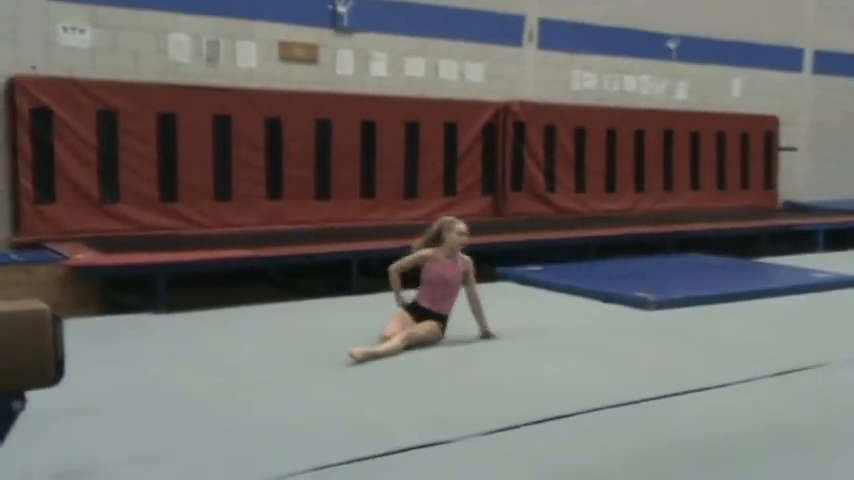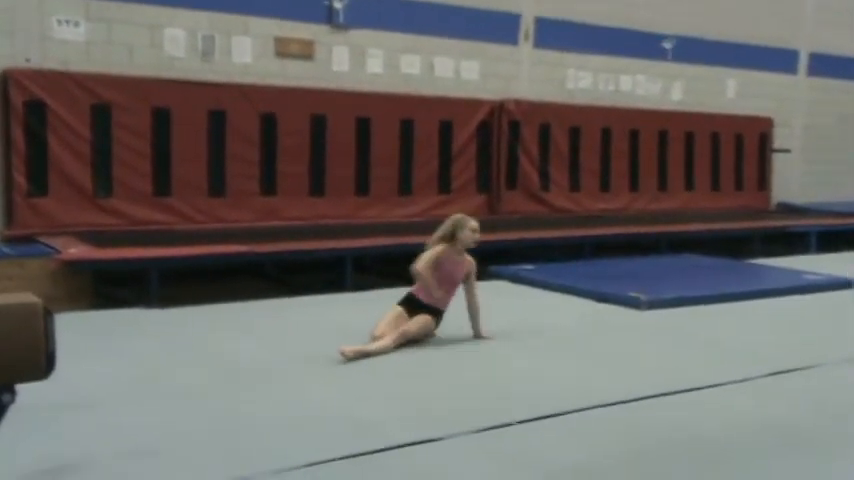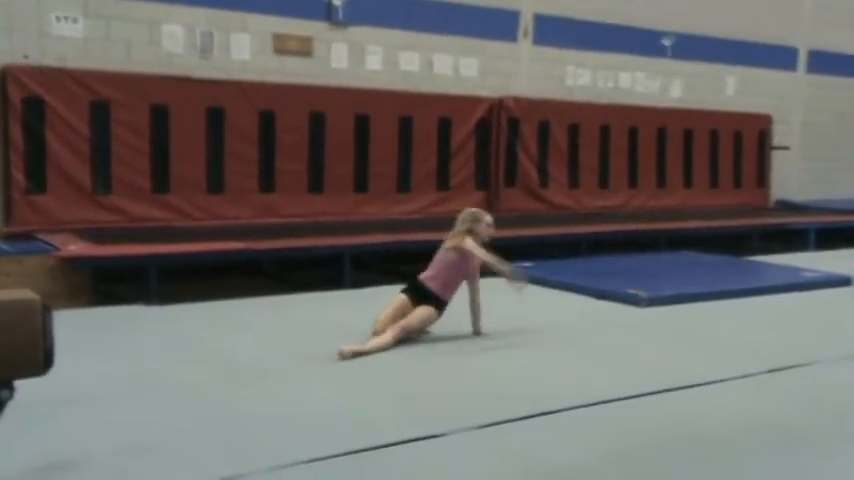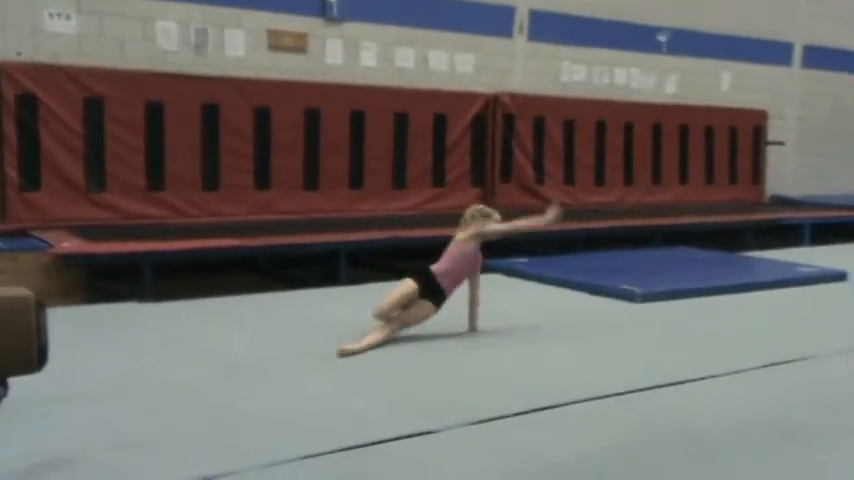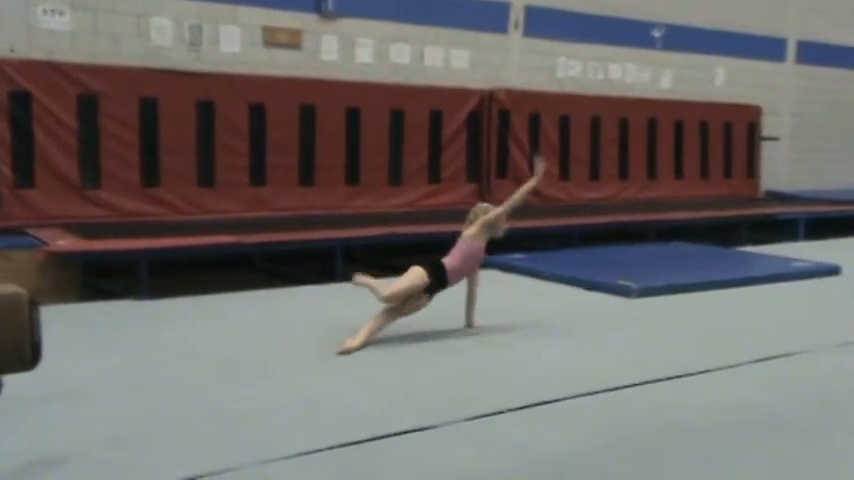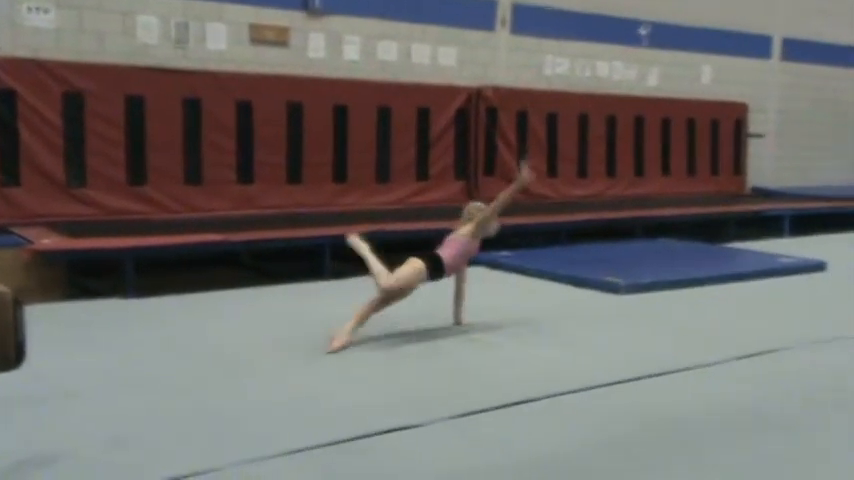
dt=0.1s
person 1, frame 1
left shoulder: (465, 263)
right shoulder: (429, 255)
left elbow: (473, 297)
right elbow: (393, 269)
left wrist: (484, 327)
right wrist: (400, 299)
left hip: (437, 320)
right hip: (415, 310)
left knee: (406, 336)
right knee: (387, 335)
person 1, frame 2
left shoulder: (469, 264)
right shoulder: (440, 250)
left elbow: (472, 298)
right elbow: (418, 268)
left wrist: (477, 330)
right wrist: (436, 294)
left hip: (432, 314)
right hip: (412, 302)
left knee: (399, 335)
right knee: (381, 334)
person 1, frame 3
left shoulder: (475, 259)
right shoulder: (461, 241)
left elbow: (475, 294)
right elbow: (481, 254)
left wrist: (477, 327)
right wrist: (508, 271)
left hip: (435, 303)
right hip: (417, 290)
left knee: (399, 330)
right knee: (379, 329)
person 1, frame 4
left shoulder: (477, 255)
right shoulder: (471, 232)
left elbow: (474, 291)
right elbow: (508, 227)
left wrist: (472, 324)
right wrist: (543, 220)
left hip: (437, 295)
right hip: (424, 280)
left knee: (395, 325)
right knee: (381, 313)
person 1, frame 5
left shoulder: (478, 252)
right shoulder: (479, 228)
left elbow: (472, 286)
right elbow: (508, 205)
left wrist: (470, 321)
right wrist: (535, 179)
left hip: (434, 283)
right hip: (430, 271)
left knee: (393, 311)
right knee: (387, 296)
right ankle: (366, 281)
person 1, frame 6
left shoulder: (465, 247)
right shoulder: (475, 227)
left elbow: (460, 282)
right elbow: (497, 205)
left wrist: (457, 318)
right wrist: (518, 184)
left hip: (432, 266)
right hip: (426, 262)
left knee: (384, 298)
right knee: (387, 286)
left ankle: (346, 333)
right ankle: (364, 249)
